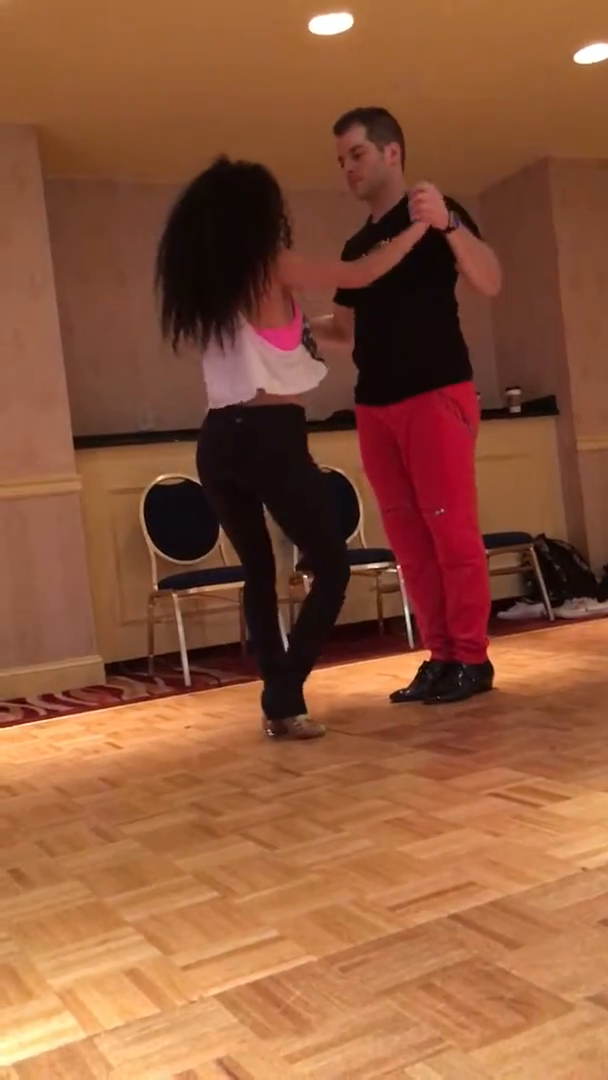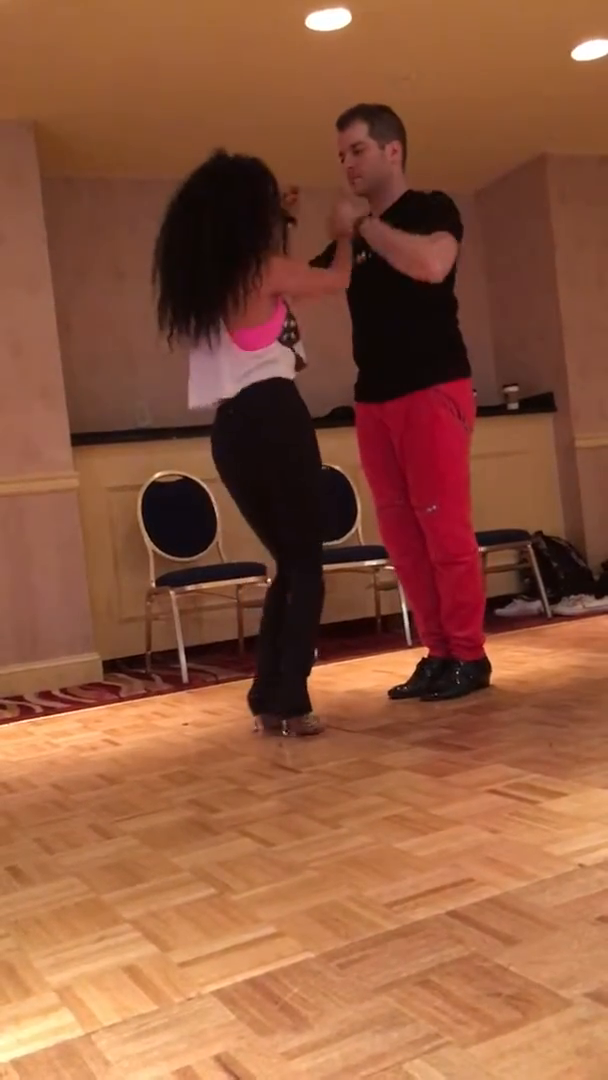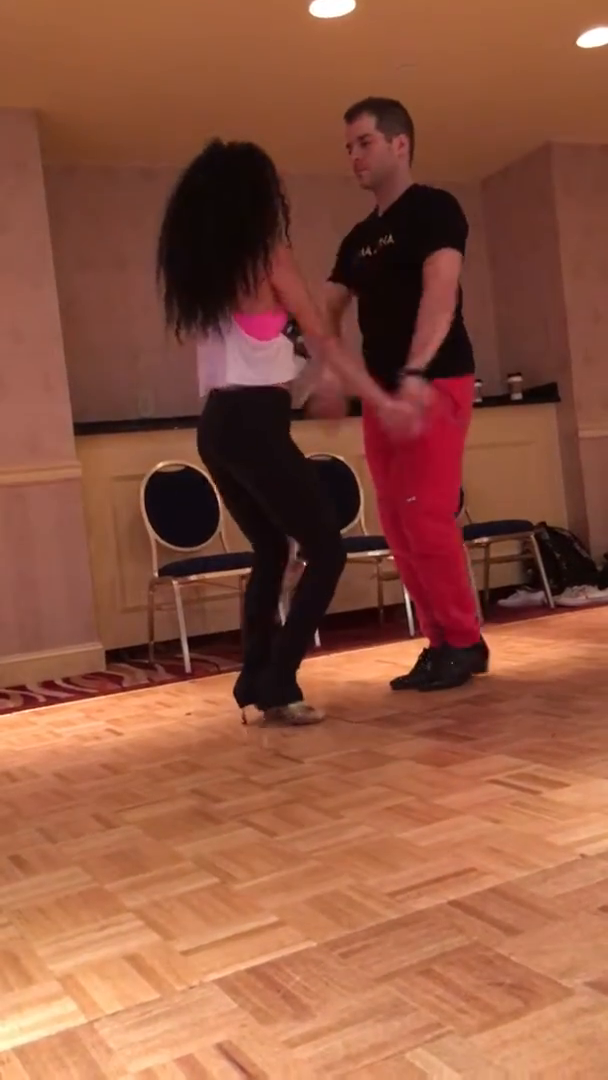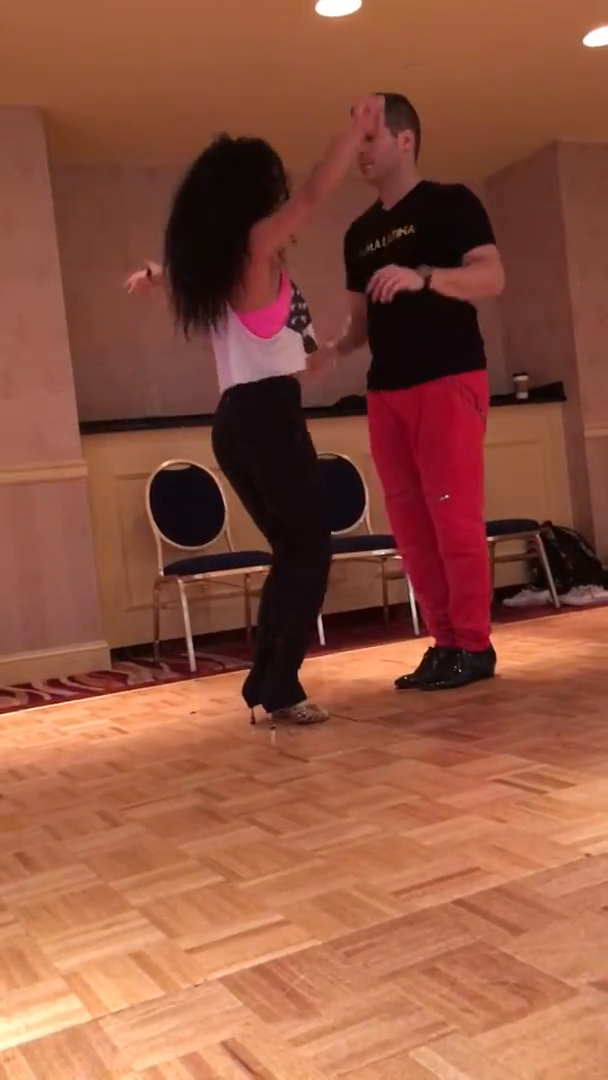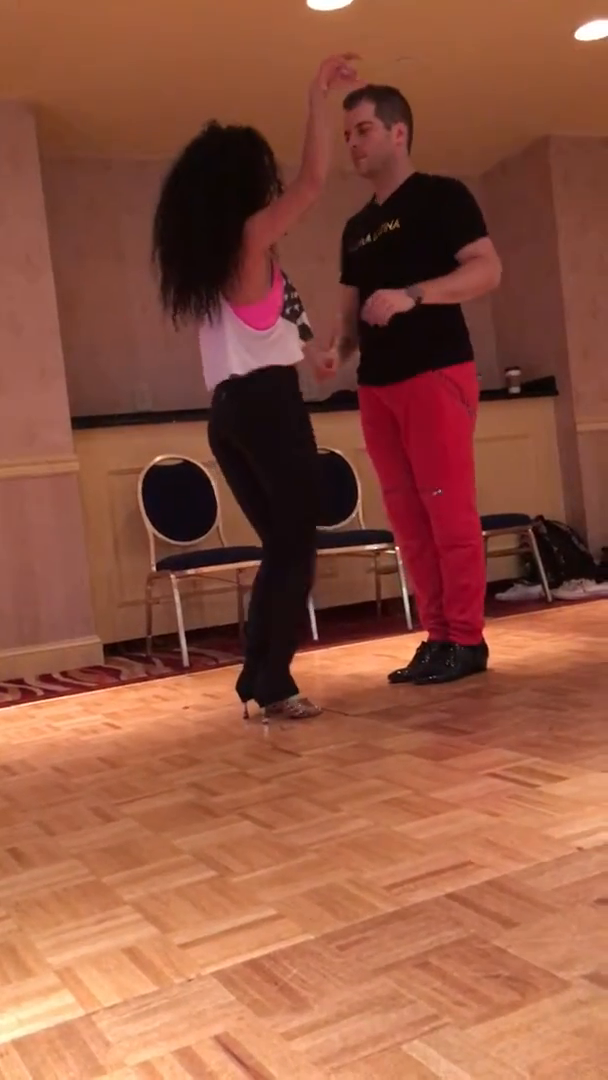
dt=0.5s
person 1, frame 1
left shoulder: (203, 283)
right shoulder: (273, 268)
right elbow: (361, 274)
right wrist: (421, 227)
left hip: (218, 440)
right hip: (271, 436)
left knee: (258, 568)
right knee: (331, 567)
left ankle: (277, 693)
right ankle: (285, 695)
person 1, frame 2
left shoulder: (199, 278)
right shoulder: (264, 267)
right elbow: (338, 278)
left wrist: (287, 248)
right wrist: (345, 232)
left hip: (229, 432)
right hip: (273, 417)
left knee: (291, 560)
right knee: (305, 561)
left ankle: (270, 692)
right ankle: (290, 699)
person 1, frame 3
left shoulder: (199, 268)
right shoulder: (266, 257)
right elbow: (322, 336)
left wrist: (313, 384)
right wrist: (379, 396)
left hip: (216, 424)
right hip: (255, 421)
left knee: (270, 553)
right knee: (325, 550)
left ankle: (256, 683)
right ankle: (277, 683)
person 1, frame 4
left shoulder: (209, 257)
right shoulder: (254, 243)
left elbow: (182, 267)
right elbow: (312, 195)
left wrist: (158, 270)
right wrist: (357, 128)
left hip: (234, 419)
right hip: (270, 415)
left knee: (290, 549)
right knee: (312, 552)
left ankle: (264, 681)
right ankle: (280, 686)
person 1, frame 5
left shoulder: (204, 250)
right shoulder: (251, 236)
right elbow: (312, 179)
right wrist: (319, 94)
left hip: (228, 413)
right hip: (269, 405)
left knee: (279, 547)
right knee: (297, 549)
left ankle: (257, 677)
right ankle: (272, 681)
person 2, frame 1
left shoulder: (434, 210)
right shoulder: (356, 246)
left elbow: (490, 282)
left wrist: (451, 227)
left hip: (437, 394)
right hip: (375, 404)
left knee: (450, 527)
right knee: (406, 534)
left ankle: (472, 659)
right ankle: (441, 656)
person 2, frame 2
left shoulder: (432, 209)
right shoulder: (352, 240)
left elbow: (433, 265)
left wrist: (364, 224)
left hip: (434, 389)
right hip: (374, 399)
left knee: (444, 523)
right knee: (400, 532)
left ankle: (469, 656)
right ankle: (440, 653)
person 2, frame 3
left shoulder: (434, 208)
right shoulder: (358, 237)
left elbow: (441, 290)
right elbow: (325, 310)
left wrist: (415, 370)
left hip: (434, 383)
right hip: (382, 391)
left knee: (425, 513)
right knee: (398, 526)
left ankle: (465, 640)
right ankle: (440, 643)
person 2, frame 4
left shoulder: (450, 202)
right shoulder: (360, 232)
left elbow: (491, 277)
left wrist: (421, 276)
right wrist: (329, 350)
left hip: (449, 380)
right hip: (385, 391)
left knee: (454, 515)
right knee: (409, 522)
left ankle: (474, 646)
right ankle: (445, 643)
person 2, frame 5
left shoulder: (441, 196)
right shoulder: (357, 228)
left elbow: (487, 270)
left wrist: (411, 295)
right wrist: (336, 349)
left hip: (437, 375)
right hip: (377, 385)
left knee: (449, 507)
right knee: (408, 517)
left ankle: (467, 639)
right ankle: (439, 636)
